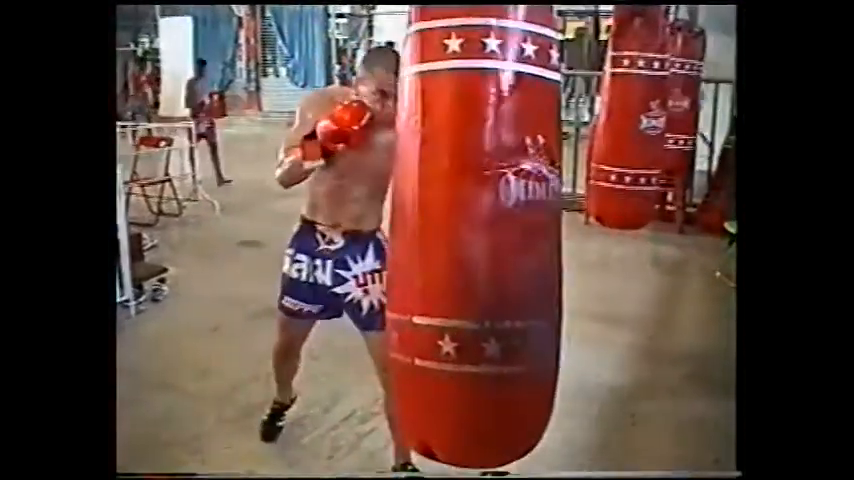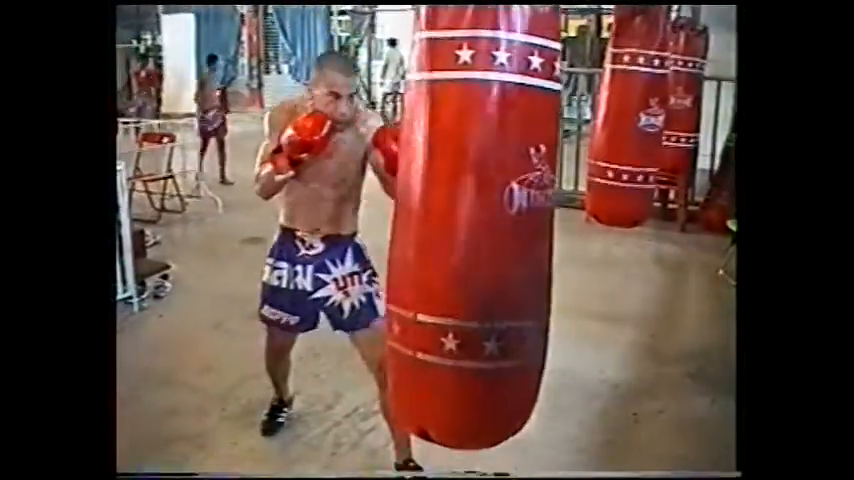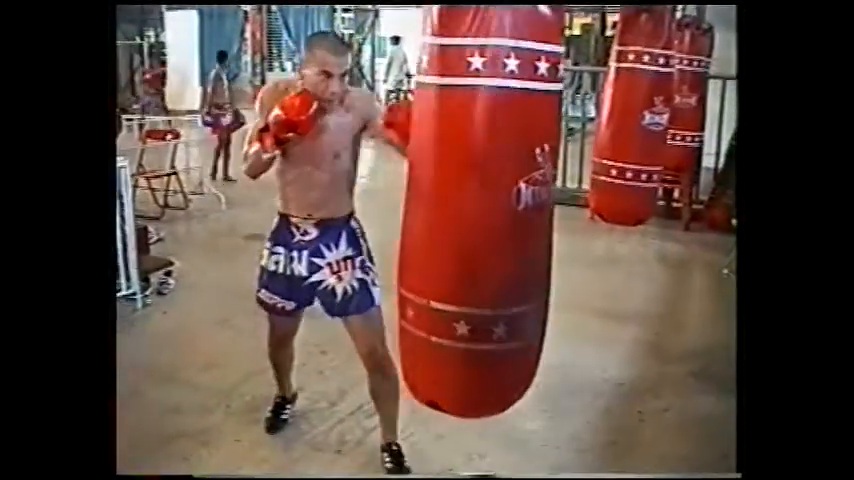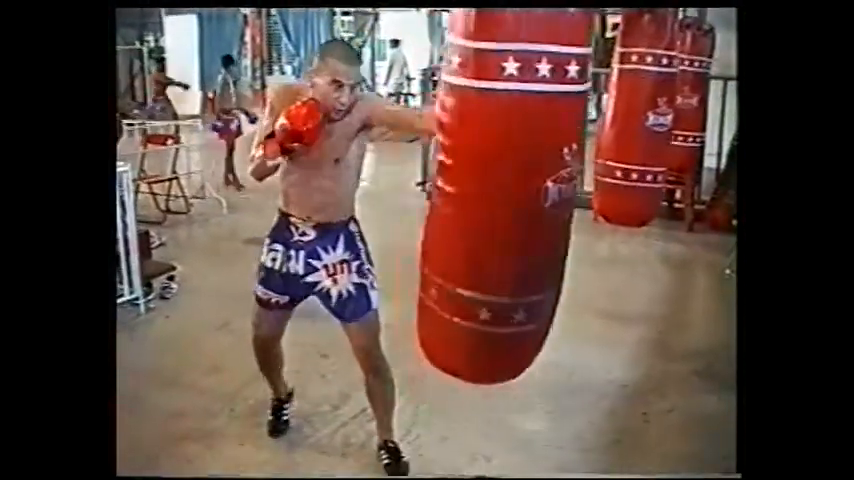
dt=0.2s
person 1, frame 1
left shoulder: (400, 123)
right shoulder: (317, 104)
right elbow: (284, 179)
right wrist: (314, 149)
left hip: (364, 249)
right hip: (311, 242)
left knee: (393, 367)
right knee: (288, 340)
left ankle: (402, 462)
right ankle: (283, 399)
person 1, frame 2
left shoulder: (367, 126)
right shoulder: (282, 116)
left elbow: (397, 191)
right elbow: (263, 189)
left wrist: (400, 168)
right wrist: (286, 157)
left hip: (343, 253)
right hip: (291, 250)
left knee: (384, 365)
right knee: (277, 344)
left ankle: (405, 459)
right ankle: (282, 399)
person 1, frame 3
left shoulder: (358, 103)
right shoulder: (274, 97)
right elbow: (250, 169)
left hip: (340, 238)
right hip: (289, 235)
left knee: (375, 352)
right knee: (280, 336)
left ankle: (389, 441)
right ankle: (286, 394)
person 1, frame 4
left shoulder: (365, 107)
right shoulder: (283, 98)
left elbow: (416, 121)
right elbow: (254, 170)
left hip: (338, 240)
right hip: (287, 235)
left knee: (369, 355)
right knee: (263, 336)
left ankle: (387, 441)
right ankle: (281, 395)
person 2, frame 1
left shoulder: (204, 81)
right shoulder: (191, 83)
right elbow: (187, 104)
right wrist: (200, 105)
left hip: (207, 118)
right hip: (196, 118)
left knee: (214, 147)
right knee: (193, 149)
left ankle: (220, 178)
right ankle: (193, 175)
person 2, frame 2
left shoulder: (214, 77)
right shoulder: (203, 78)
right elbow: (197, 98)
right wrist: (202, 113)
left hip: (218, 113)
right hip: (207, 114)
left knee: (221, 145)
right knee: (204, 145)
left ankle: (223, 177)
person 2, frame 3
left shoulder: (223, 74)
right shoulder: (216, 74)
right elbow: (209, 93)
left wrist: (234, 110)
right wrist: (207, 110)
left hip: (227, 110)
right hip: (219, 110)
left knee: (227, 142)
right knee: (221, 142)
left ankle: (225, 174)
right ankle: (214, 170)
person 2, frame 4
left shoulder: (229, 78)
right shoulder: (223, 78)
right elbow: (218, 98)
left wrist: (245, 111)
right wrist: (217, 116)
left hip: (233, 114)
right hip: (226, 116)
left knee: (231, 148)
right knee: (230, 148)
left ankle: (227, 178)
right ankle: (235, 181)
